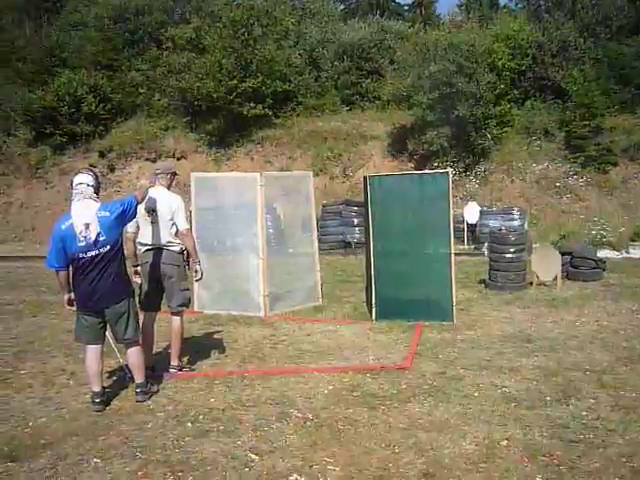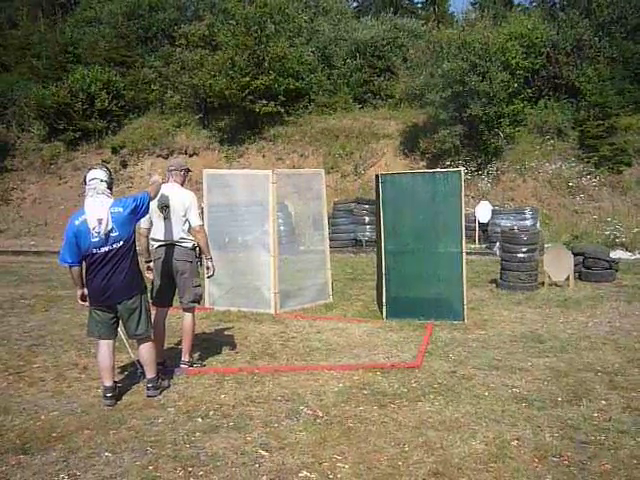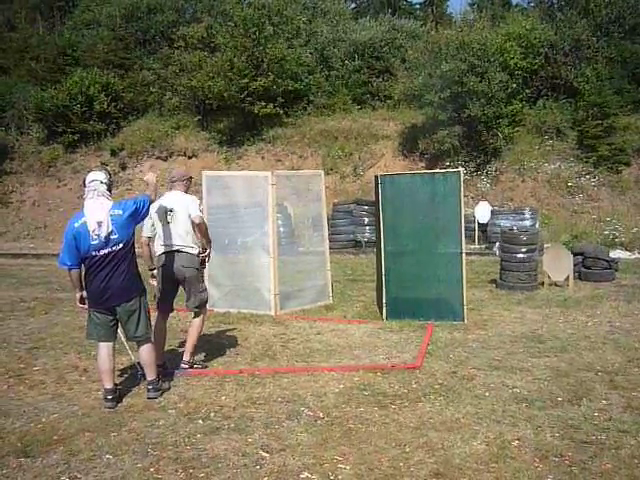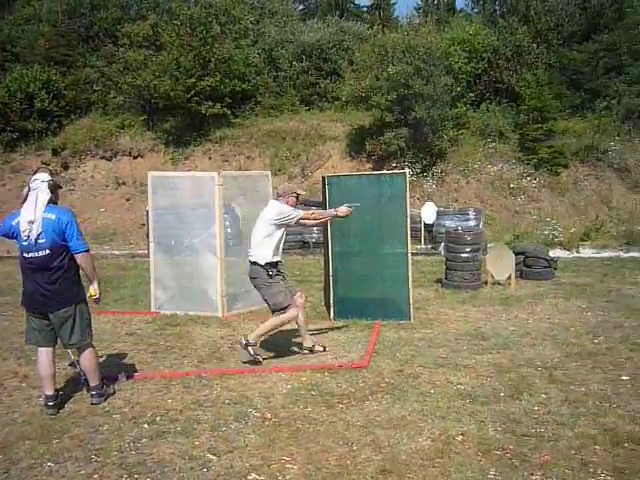
dt=1s
person 1, frame 1
left shoulder: (62, 226)
right shoulder: (112, 212)
left elbow: (60, 267)
right elbow: (137, 199)
left wrist: (66, 292)
right wrist: (145, 186)
left hip: (86, 297)
right hip: (118, 293)
left knee: (93, 345)
right knee: (131, 341)
left ankle: (97, 396)
right ankle: (142, 388)
person 1, frame 2
left shoulder: (76, 221)
right shoulder: (125, 208)
left elbow: (74, 262)
right elbow: (150, 194)
left wrist: (80, 287)
right wrist: (157, 182)
left hip: (99, 292)
right hip: (130, 289)
left knee: (105, 340)
right knee: (143, 336)
left ankle: (109, 391)
right ankle: (153, 382)
person 1, frame 3
left shoulder: (75, 223)
right shoulder: (124, 211)
left elbow: (72, 265)
right elbow: (149, 199)
left wrist: (79, 291)
right wrist: (152, 183)
left hip: (98, 295)
right hip: (129, 291)
left knee: (104, 343)
right knee: (143, 338)
left ankle: (109, 393)
right ankle: (153, 384)
person 1, frame 4
right shoulder: (63, 216)
right elbow: (81, 253)
left wrist: (22, 203)
right wrist: (94, 281)
left hip: (34, 298)
right hip: (66, 296)
left knee: (43, 347)
right knee: (83, 344)
left ankle: (50, 399)
right ankle: (97, 390)
person 2, frame 1
left shoulder: (139, 201)
right shoulder: (174, 199)
left elbow: (130, 237)
right elbow: (184, 233)
left wrist: (135, 264)
right wrist: (196, 261)
left hip: (147, 258)
right hip: (171, 257)
left knee: (149, 313)
right knee: (176, 312)
left ankle: (147, 363)
right ankle: (175, 363)
person 2, frame 2
left shoulder: (152, 197)
right shoulder: (187, 195)
left elbow: (143, 233)
right elbow: (198, 230)
left wrist: (147, 260)
right wrist: (208, 258)
left hip: (160, 254)
right hip: (183, 253)
left knee: (160, 309)
right knee: (188, 308)
left ankle: (158, 359)
right ankle: (186, 359)
person 2, frame 3
left shoulder: (155, 206)
right shoulder: (190, 200)
left elbow: (145, 241)
right elbow: (198, 220)
left wrist: (152, 268)
right wrist: (207, 243)
left hip: (165, 261)
right hip: (188, 260)
left knee: (162, 313)
right knee: (199, 311)
left ankle: (159, 361)
right ankle: (187, 359)
person 2, frame 4
left shoulder: (279, 211)
right shoulder: (277, 211)
left elbow: (308, 221)
right elbow: (310, 216)
left wrist: (332, 215)
right wrist: (335, 212)
left hip: (270, 268)
right hip: (263, 271)
left knee: (298, 299)
right knee: (290, 312)
left ankle: (307, 344)
right ankle: (251, 340)
